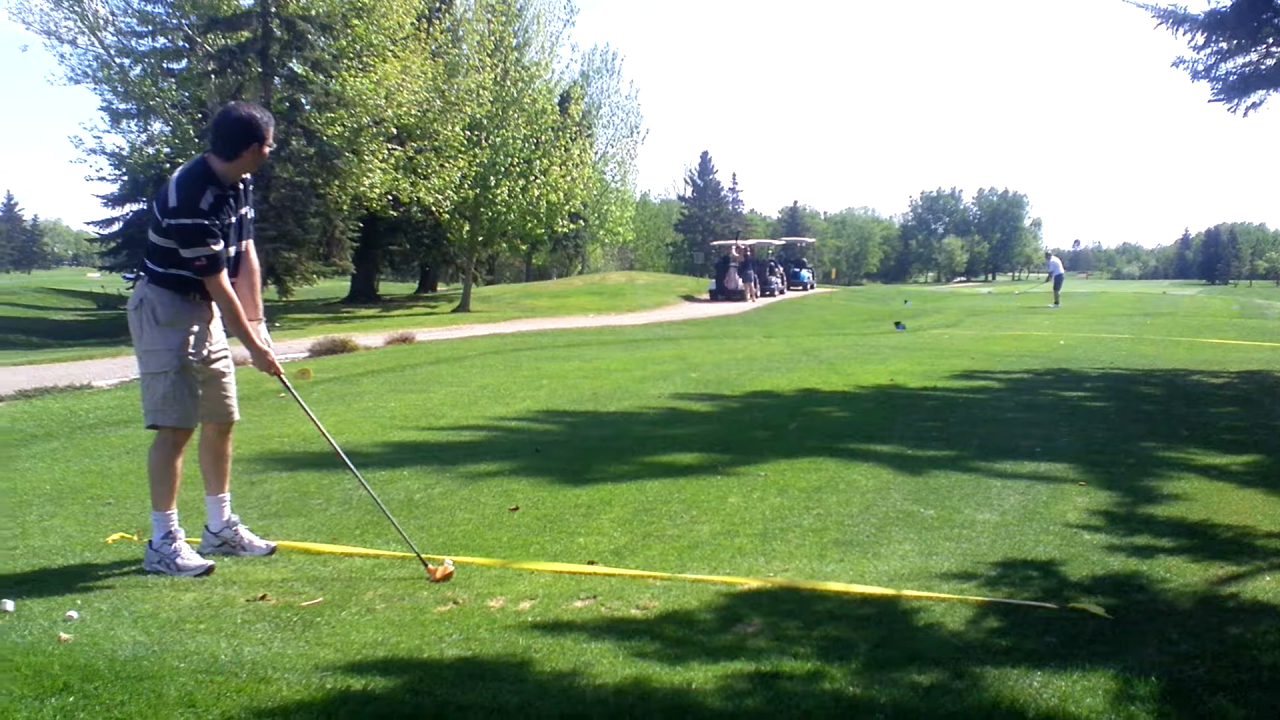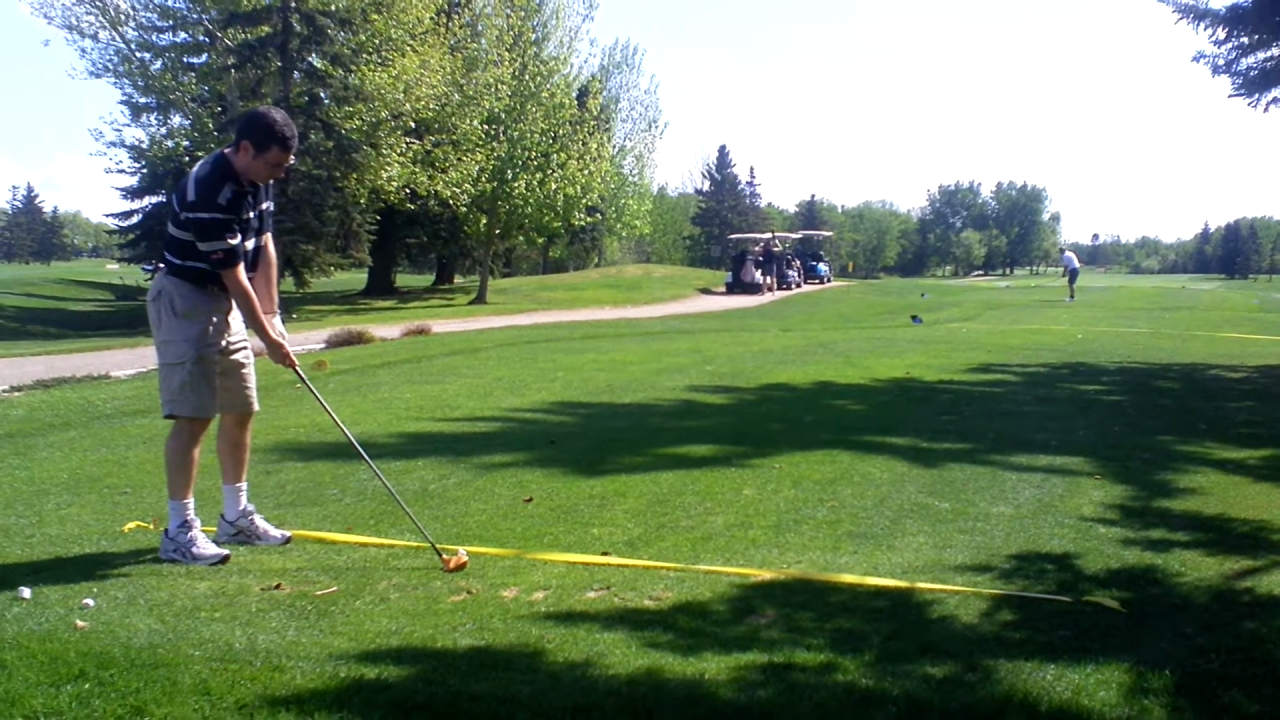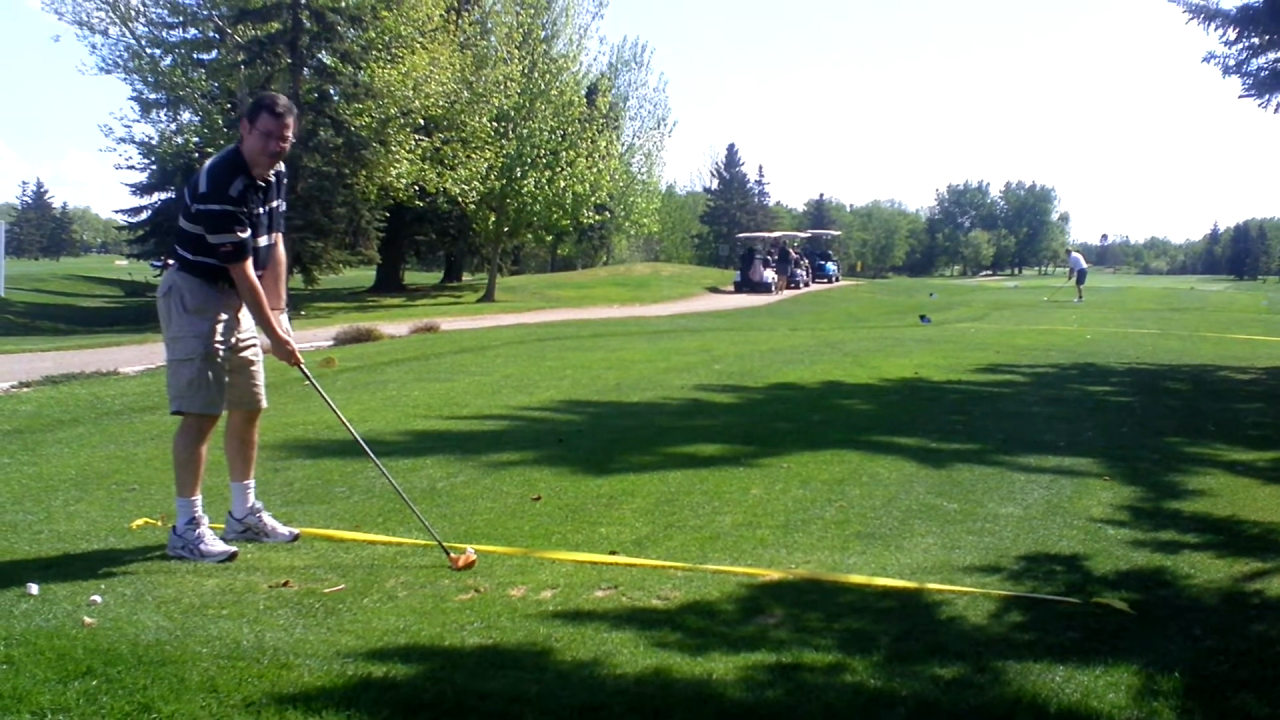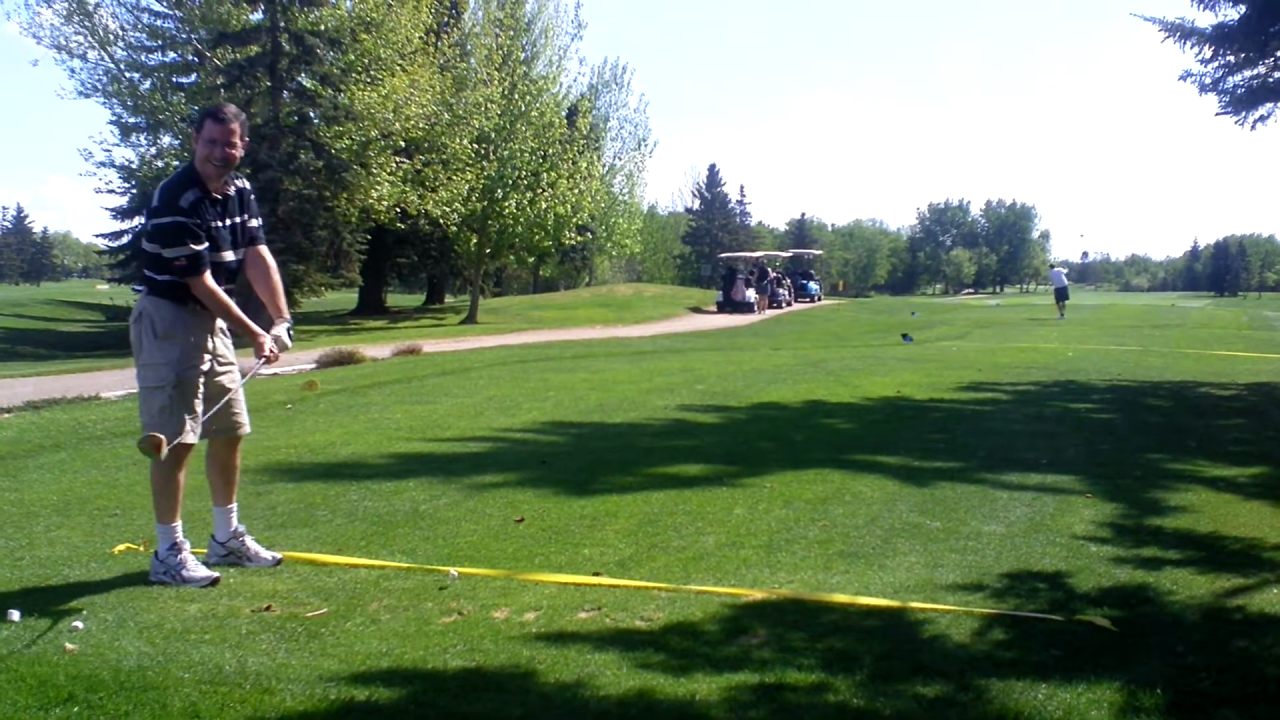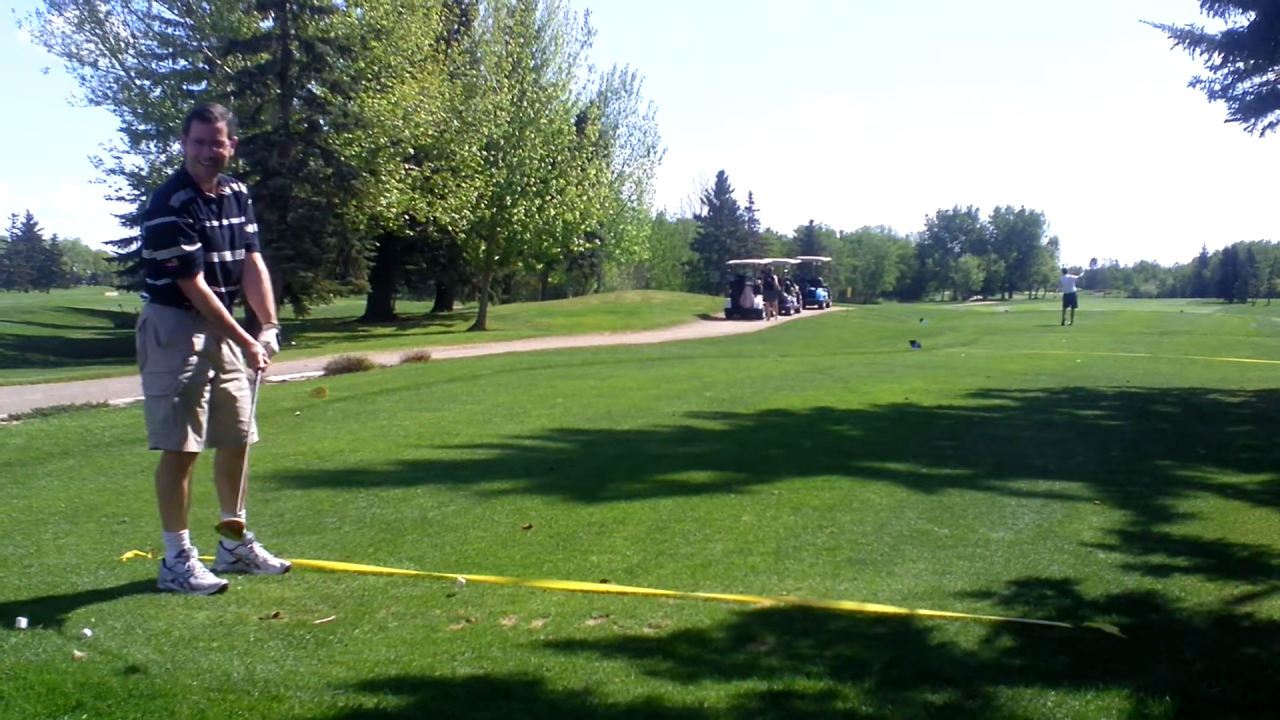
dt=1s
person 1, frame 1
left shoulder: (238, 183)
right shoulder: (191, 197)
left elbow: (246, 254)
right elbow: (218, 283)
left wrist: (258, 324)
right wrist: (254, 346)
left hip: (204, 308)
right hip: (167, 309)
left knee: (220, 420)
right knee: (176, 425)
left ankle: (220, 526)
right ankle: (163, 541)
person 1, frame 2
left shoulder: (257, 178)
right shoulder: (209, 192)
left elbow: (264, 248)
right elbow: (235, 276)
left wrist: (273, 316)
right wrist: (269, 338)
left hip: (223, 300)
right hip: (185, 301)
left knee: (239, 410)
right knee: (193, 416)
left ankle: (236, 516)
right ankle: (179, 530)
person 1, frame 3
left shoulder: (273, 174)
right shoulder: (220, 185)
left elbow: (273, 248)
right elbow: (243, 271)
left wrist: (280, 315)
right wrist: (274, 335)
left hip: (234, 298)
right hip: (196, 297)
left knee: (247, 408)
right knee: (201, 412)
left ankle: (244, 513)
right ankle: (187, 527)
person 1, frame 4
left shoulder: (239, 190)
right shoulder: (174, 199)
left elbow: (257, 256)
right elbow: (201, 283)
left wrist: (281, 321)
right wrist: (253, 333)
left hip: (212, 321)
right hip: (168, 320)
left knee: (228, 433)
right knee: (176, 439)
left ankle: (227, 538)
right ankle: (169, 552)
person 1, frame 5
left shoulder: (237, 194)
right shoulder: (169, 204)
left elbow: (251, 264)
right elbow: (194, 286)
left wrist: (269, 327)
right wrist: (245, 341)
left hip: (220, 330)
right hip: (174, 328)
left knee: (236, 441)
right knee: (180, 447)
left ankle: (234, 545)
right ankle: (176, 560)
